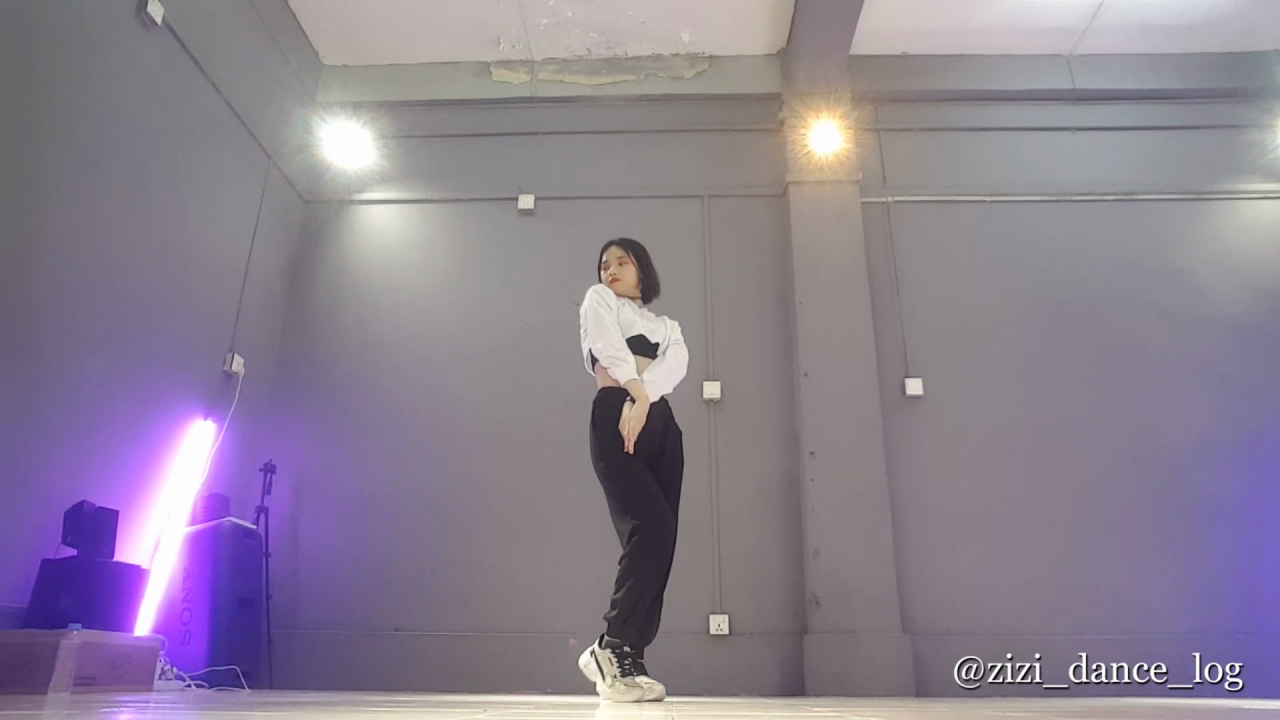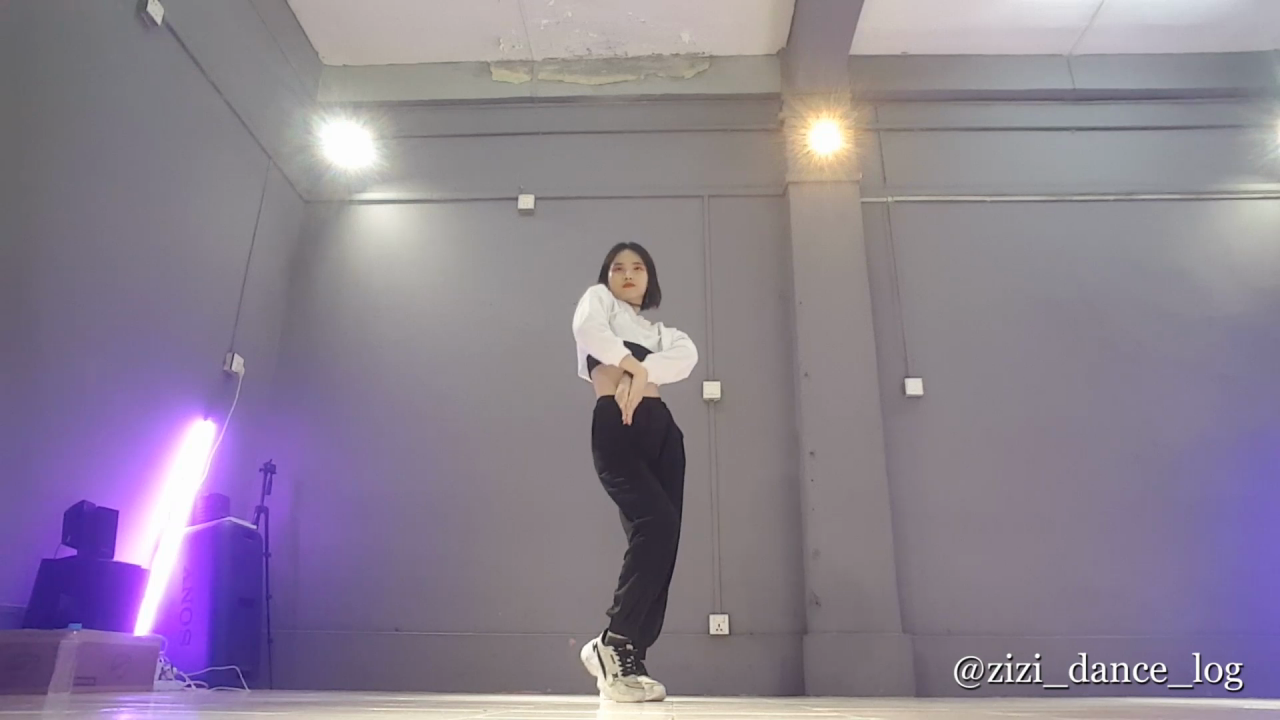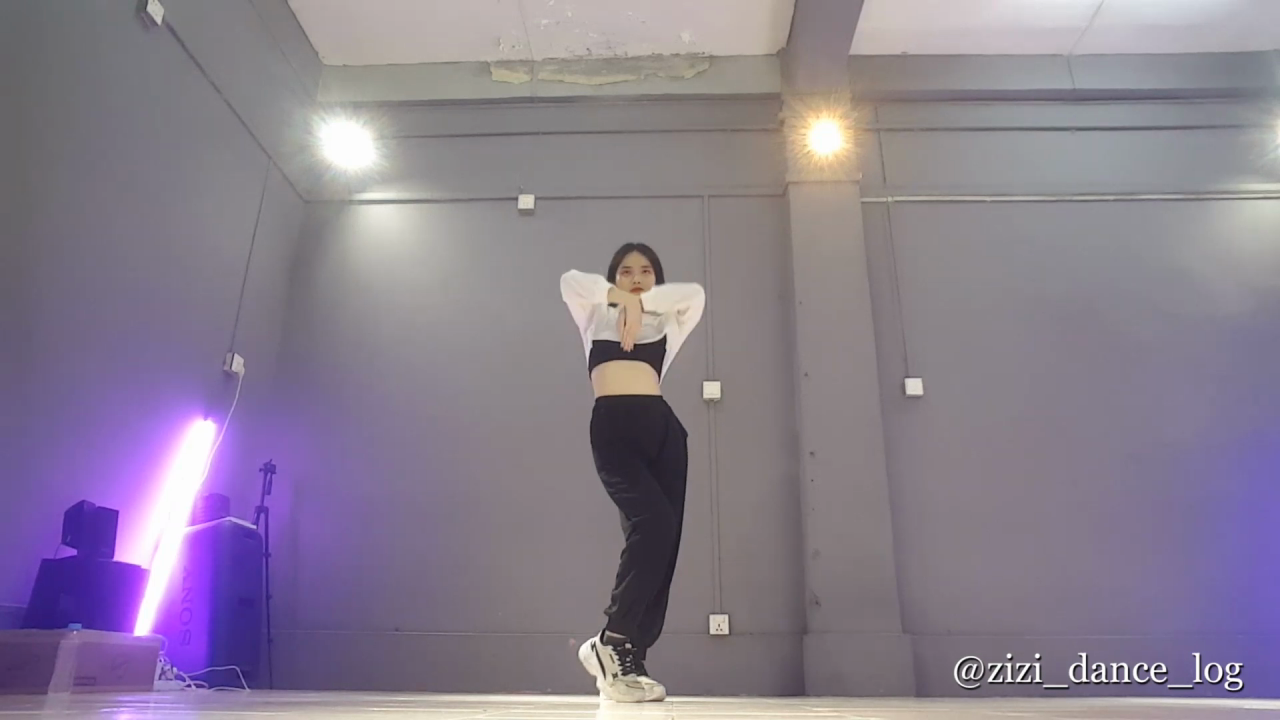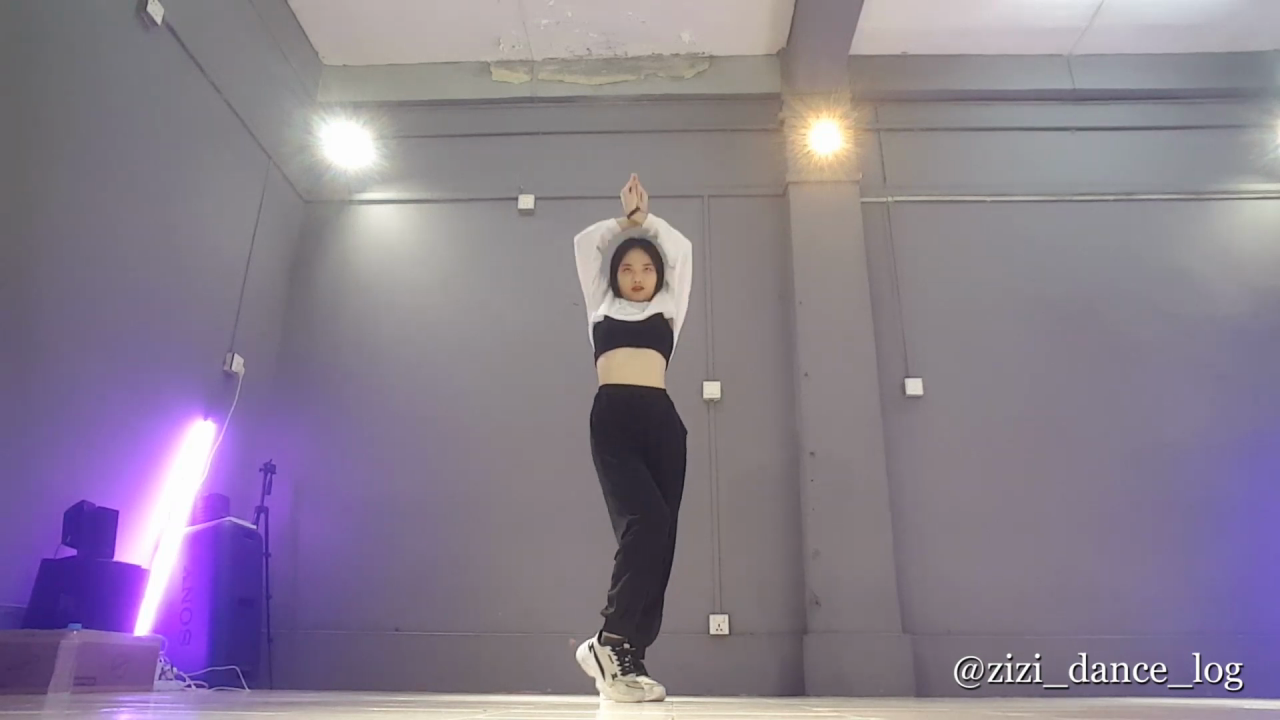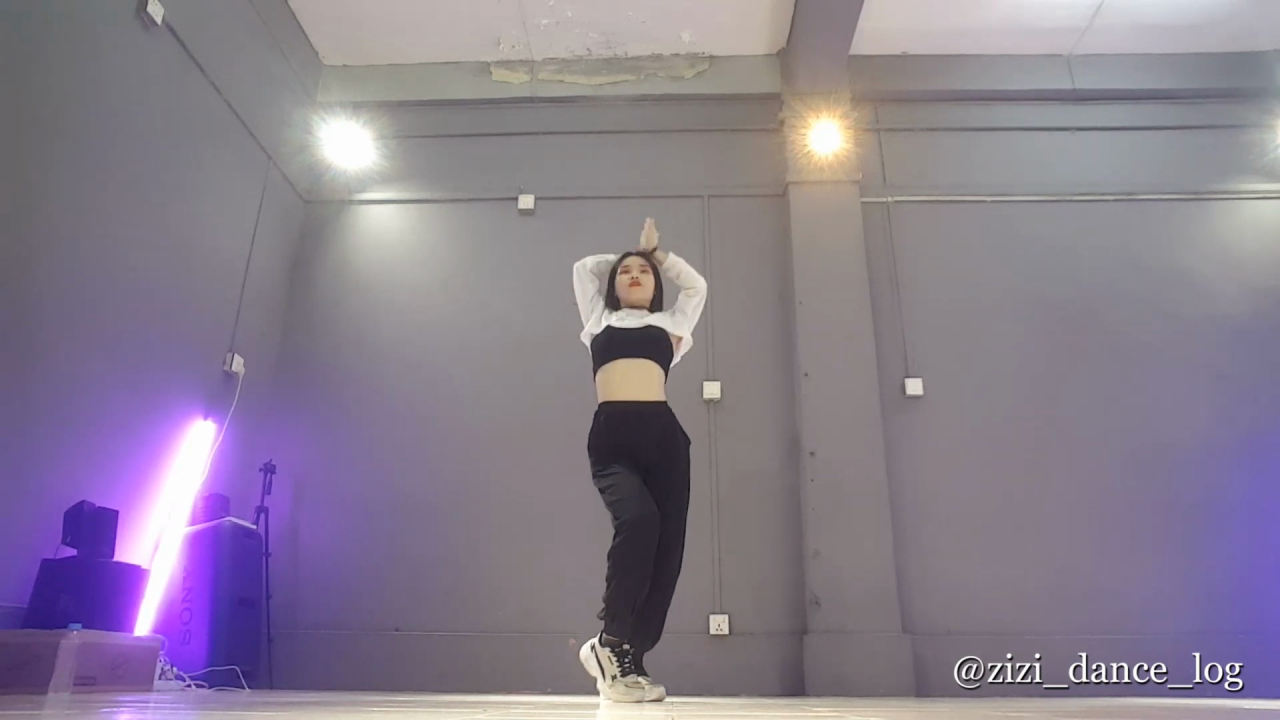
dt=0.7s
person 1, frame 1
left shoulder: (665, 325)
right shoulder: (598, 300)
left elbow: (675, 363)
right elbow: (609, 346)
left wrist: (642, 400)
right wrist: (635, 391)
left hip: (660, 422)
right hip: (615, 416)
left knee: (660, 537)
right knee: (651, 527)
left ankle: (629, 658)
right ankle: (612, 646)
person 1, frame 2
left shoulder: (659, 330)
right shoulder: (600, 301)
left elbow: (687, 355)
right elbow: (587, 329)
left wrist: (643, 371)
right wrist: (628, 361)
left hip: (661, 428)
right hip: (615, 426)
left knee: (662, 537)
right knee: (657, 525)
left ankle: (630, 658)
right ankle: (613, 642)
person 1, frame 3
left shoulder: (666, 320)
right shoulder: (597, 314)
left elbow: (694, 294)
right elbow: (572, 281)
left wrist: (642, 303)
right wrist: (621, 298)
left hip: (661, 427)
right hip: (613, 427)
left knee: (665, 537)
right knee: (652, 523)
left ankle: (629, 657)
right ankle: (612, 641)
person 1, frame 4
left shoulder: (669, 308)
right shoulder: (601, 305)
left elbow: (682, 249)
right elbow: (584, 243)
left wrist: (644, 216)
right wrist: (626, 219)
left hip: (661, 419)
right hip: (612, 419)
left knee: (659, 533)
right knee: (644, 522)
left ankle: (627, 655)
right ankle: (611, 642)
person 1, frame 5
left shoulder: (669, 324)
right shoulder: (599, 320)
left elbow: (696, 285)
right elbow: (583, 268)
left wrist: (656, 252)
right wrist: (628, 256)
left hip: (663, 435)
right hip: (611, 438)
left knee: (668, 545)
right knee: (637, 521)
left ankle: (627, 656)
right ankle: (612, 644)
